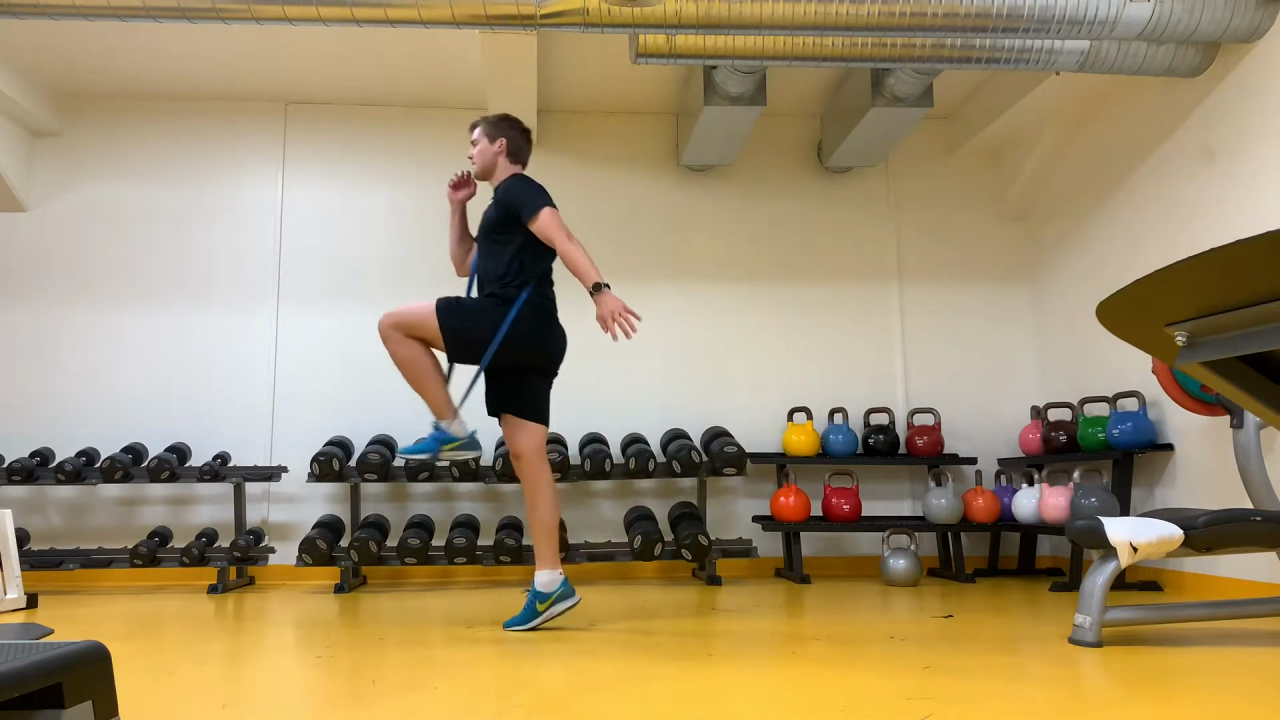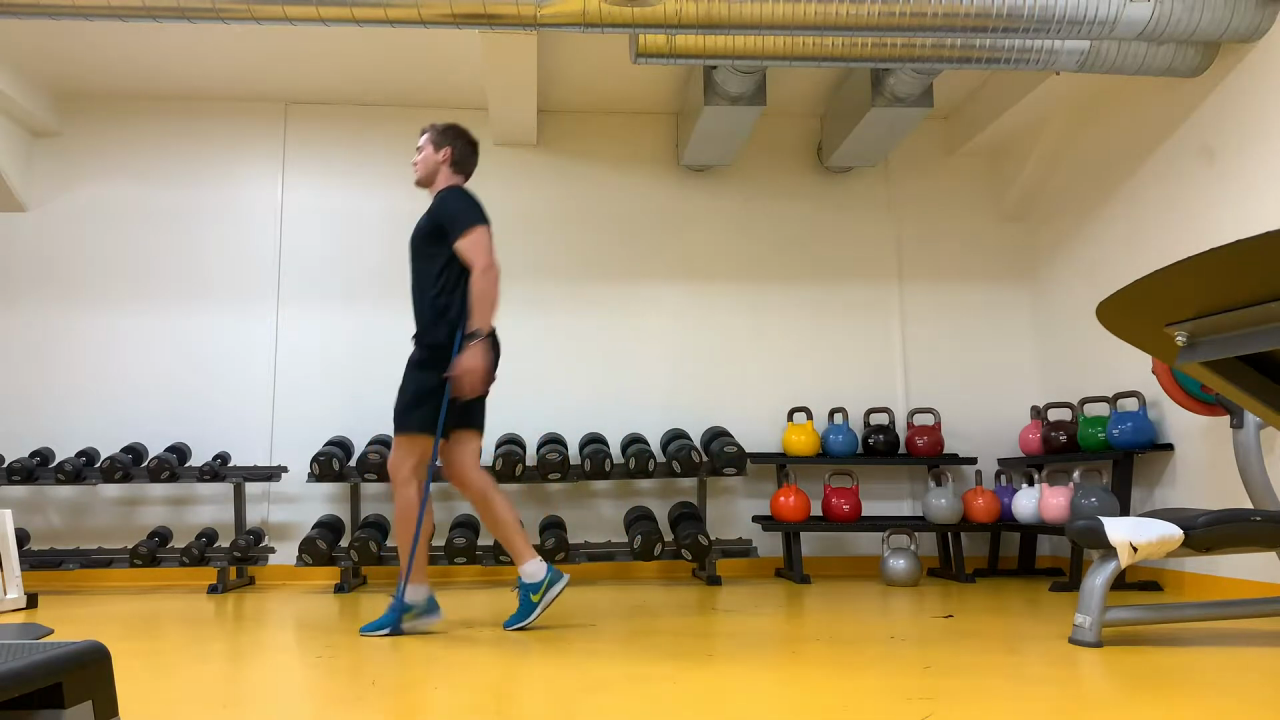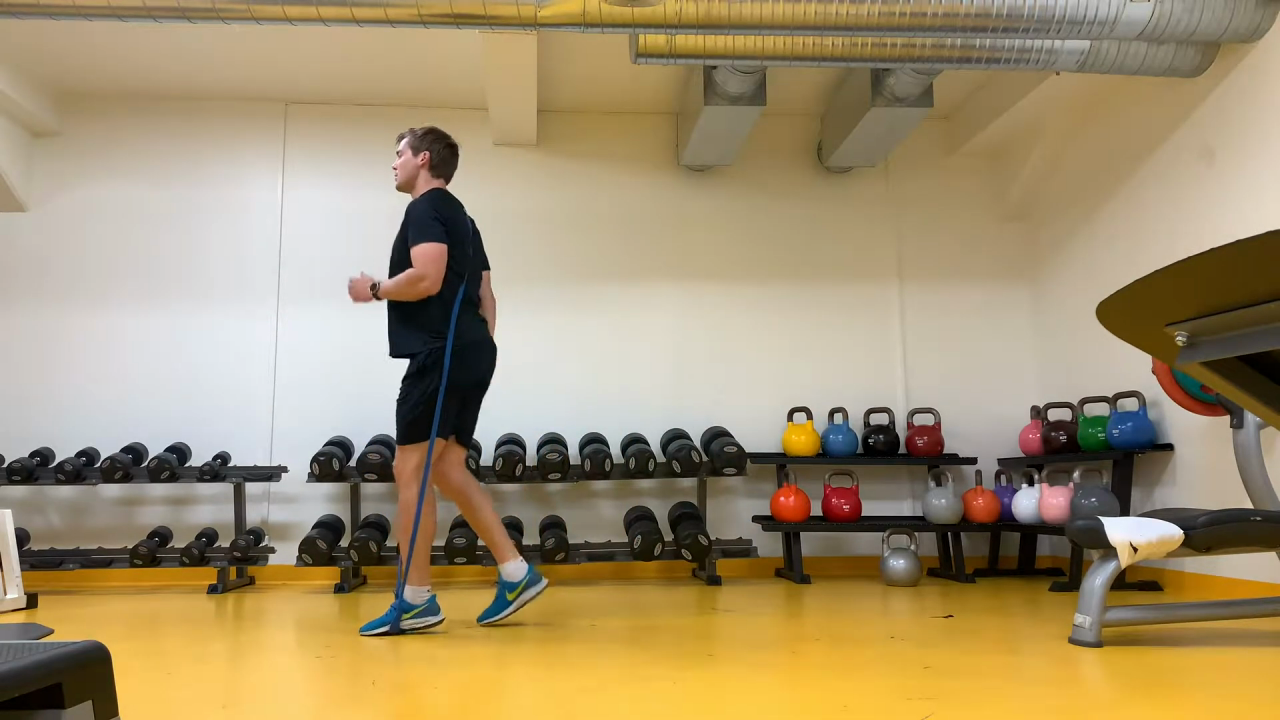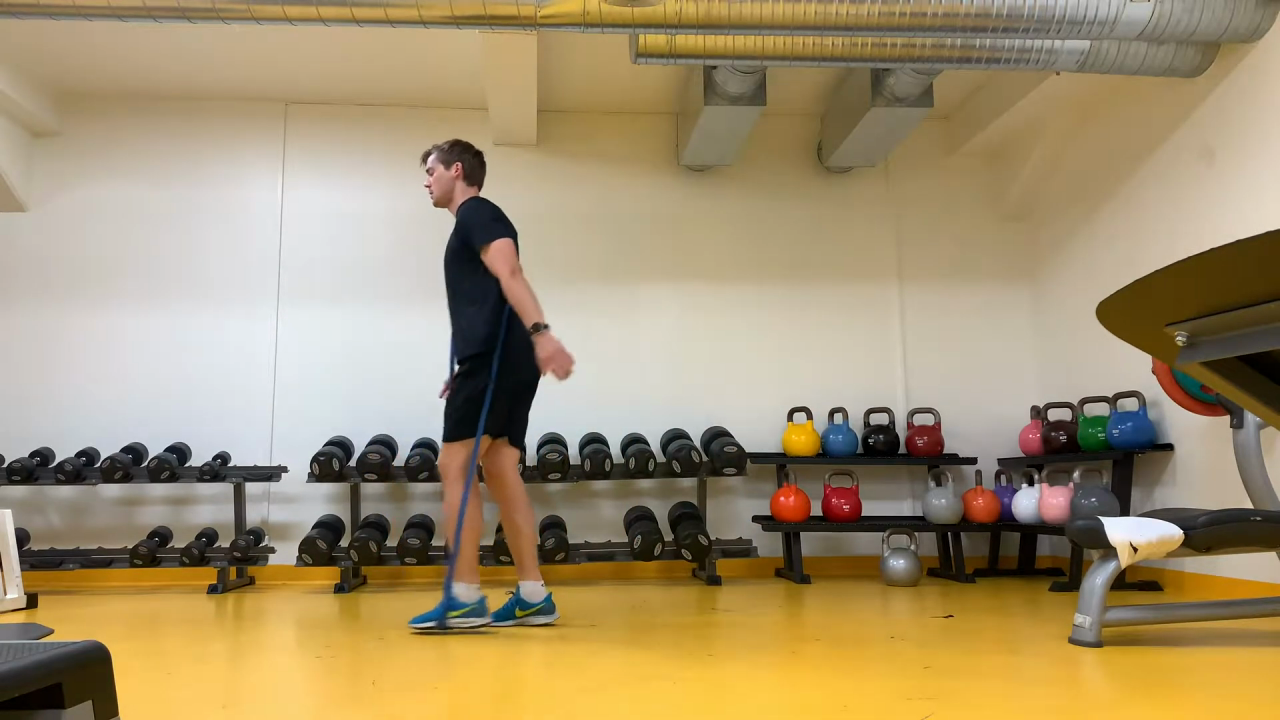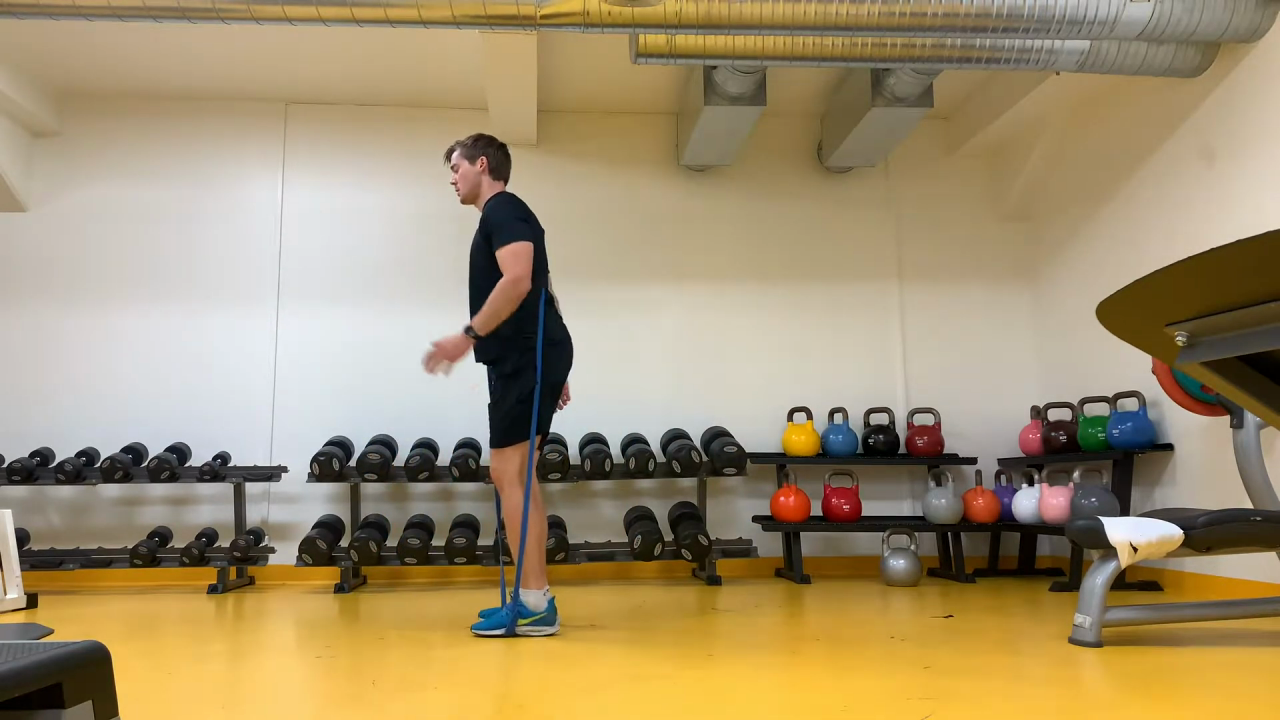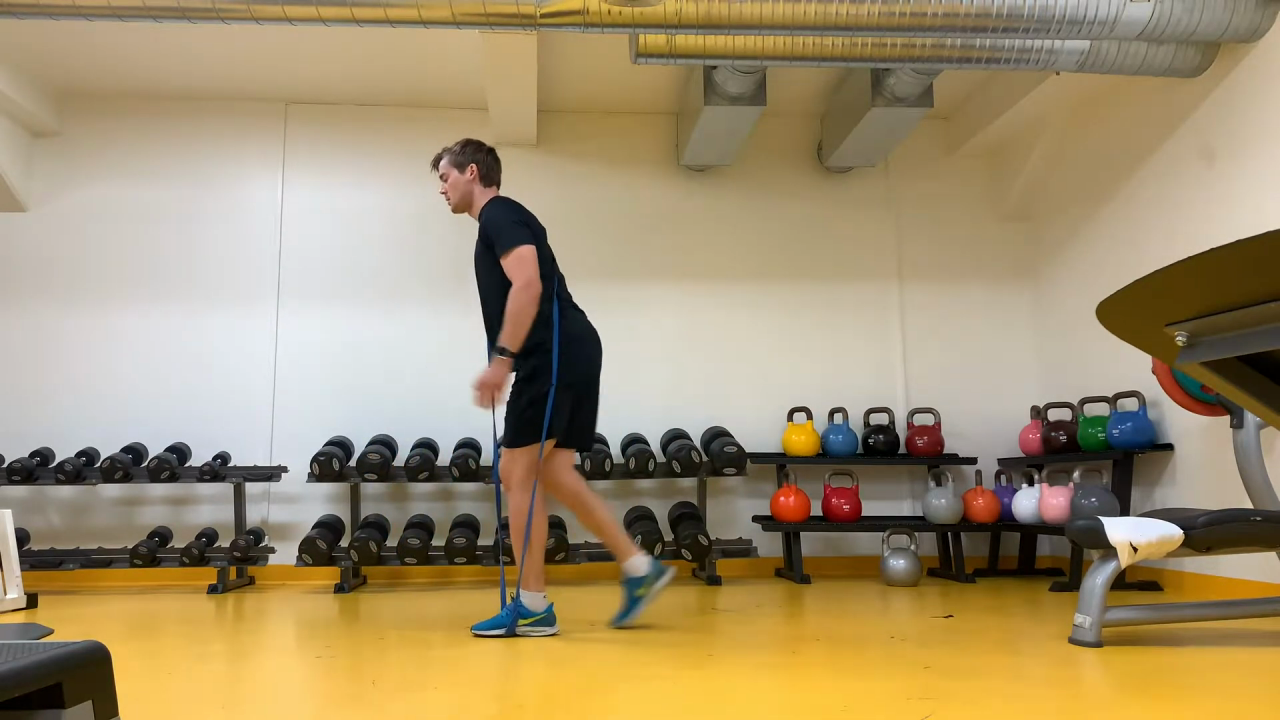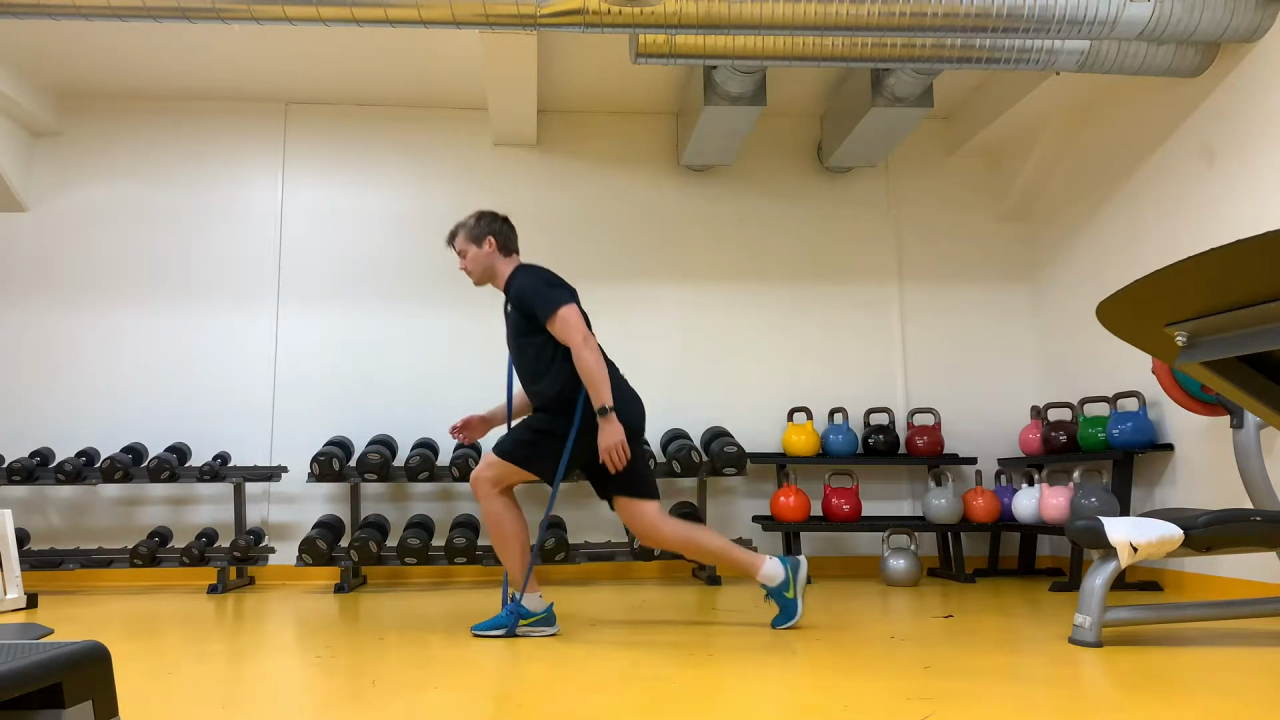
dt=0.4s
person 1, frame 1
left shoulder: (519, 190)
right shoulder: (503, 205)
left elbow: (562, 239)
right elbow: (464, 264)
left wrist: (600, 291)
right wrist: (458, 208)
left hip: (516, 322)
right hip: (525, 337)
left knee: (394, 323)
right knee: (527, 456)
left ankle: (450, 429)
right ankle: (550, 585)
person 1, frame 2
left shoulder: (453, 203)
right shoulder: (451, 210)
left elbow: (486, 269)
left wrist: (476, 342)
left hip: (449, 351)
right hip: (455, 354)
left knee: (404, 467)
right knee: (464, 472)
left ankle: (414, 599)
right ankle: (536, 576)
person 1, frame 3
left shoulder: (427, 208)
right shoulder: (458, 218)
left elbow: (425, 280)
right elbow: (486, 296)
left wrist: (374, 290)
right wrist: (477, 349)
left hip: (442, 355)
right hip: (468, 353)
left knee: (410, 471)
right knee: (448, 472)
left ankle: (416, 600)
right ankle: (517, 574)
person 1, frame 4
left shoulder: (476, 213)
right shoulder: (475, 221)
left elbow: (509, 275)
left wrist: (540, 331)
right wrist: (460, 375)
left hip: (498, 356)
right hip: (497, 358)
left knee: (454, 466)
right knee: (503, 474)
left ankle: (464, 596)
right ankle: (533, 595)
person 1, frame 5
left shoulder: (503, 210)
right shoulder: (506, 216)
left elbow: (518, 282)
left wrist: (466, 336)
right wrist: (554, 376)
left hip: (528, 355)
right hip: (531, 356)
left knee: (510, 473)
right knee: (513, 474)
left ankle: (534, 604)
right ankle: (533, 597)
person 1, frame 6
left shoulder: (500, 215)
right shoulder: (501, 220)
left elbow: (528, 286)
left wrist: (501, 359)
right wrist: (509, 364)
left hip: (554, 356)
right hip: (565, 355)
left knee: (517, 474)
right knee: (555, 474)
left ankle: (533, 607)
right ankle: (638, 567)
person 1, frame 7
left shoulder: (529, 284)
right shoulder: (524, 295)
left elbow: (582, 342)
left wrist: (605, 415)
right wrist: (492, 419)
left hip: (588, 412)
right hip: (600, 416)
left knee: (488, 481)
right knee: (655, 527)
left ankle: (530, 607)
right ankle: (778, 572)
